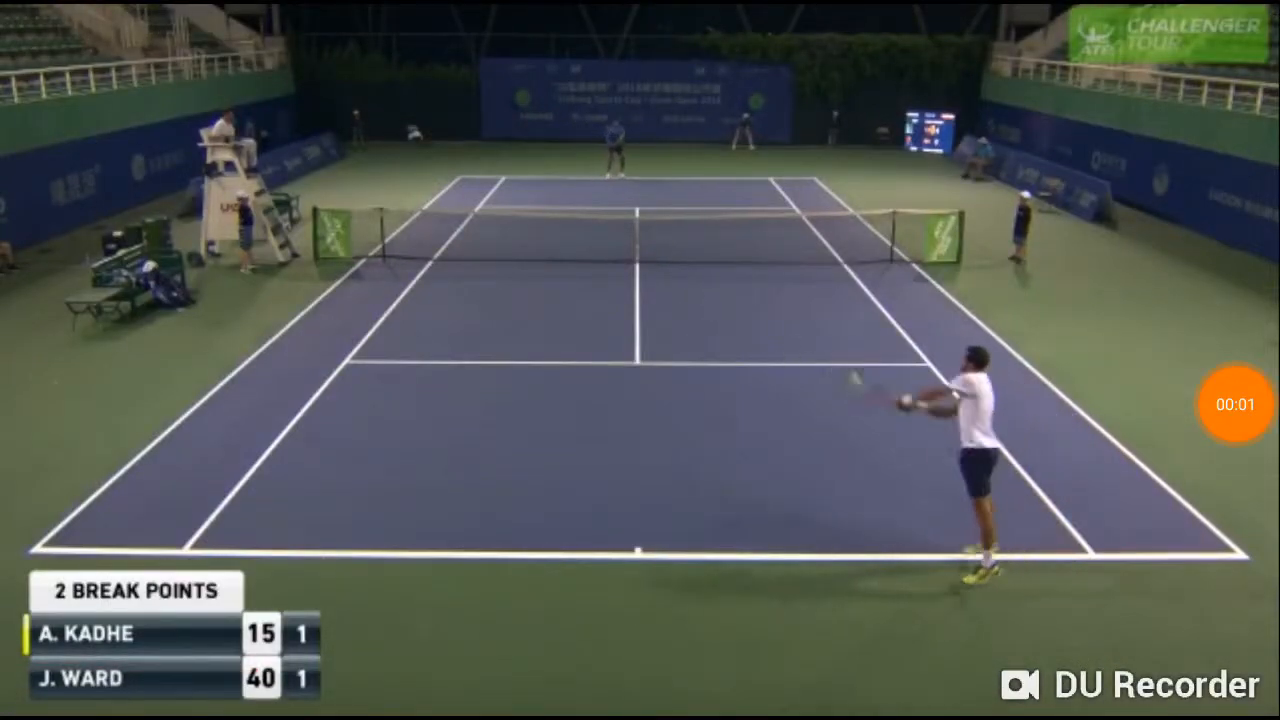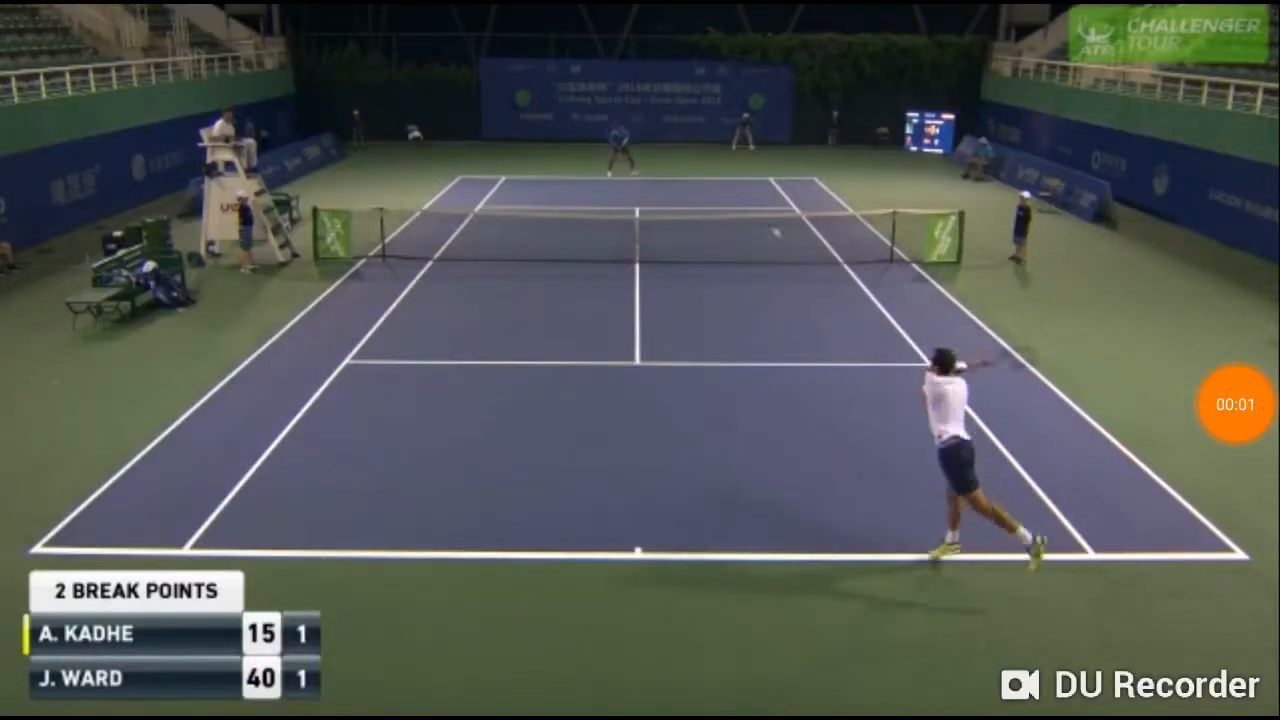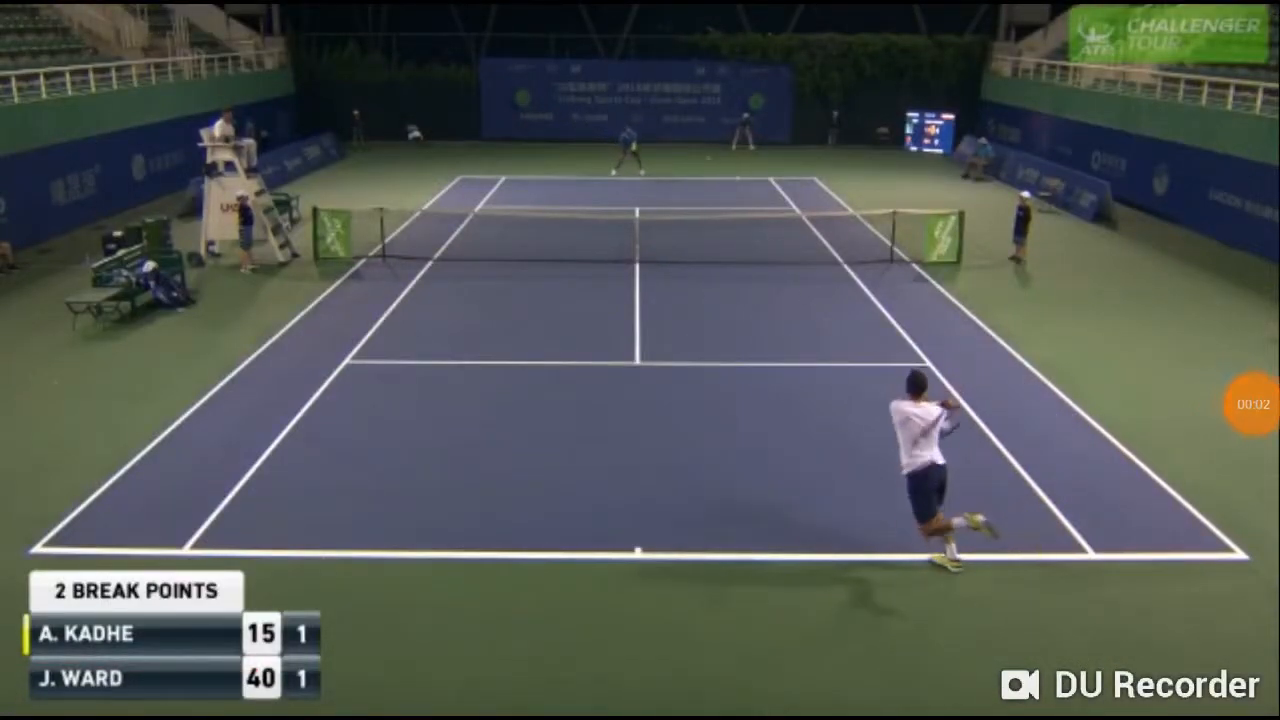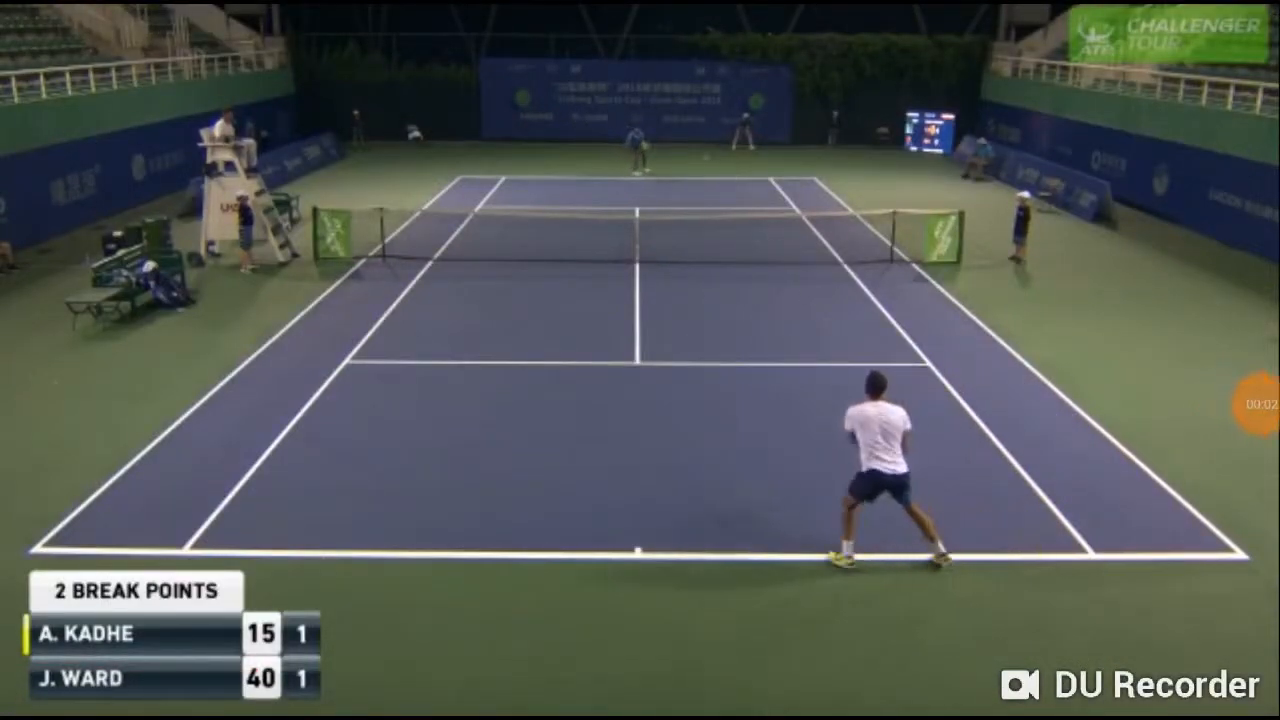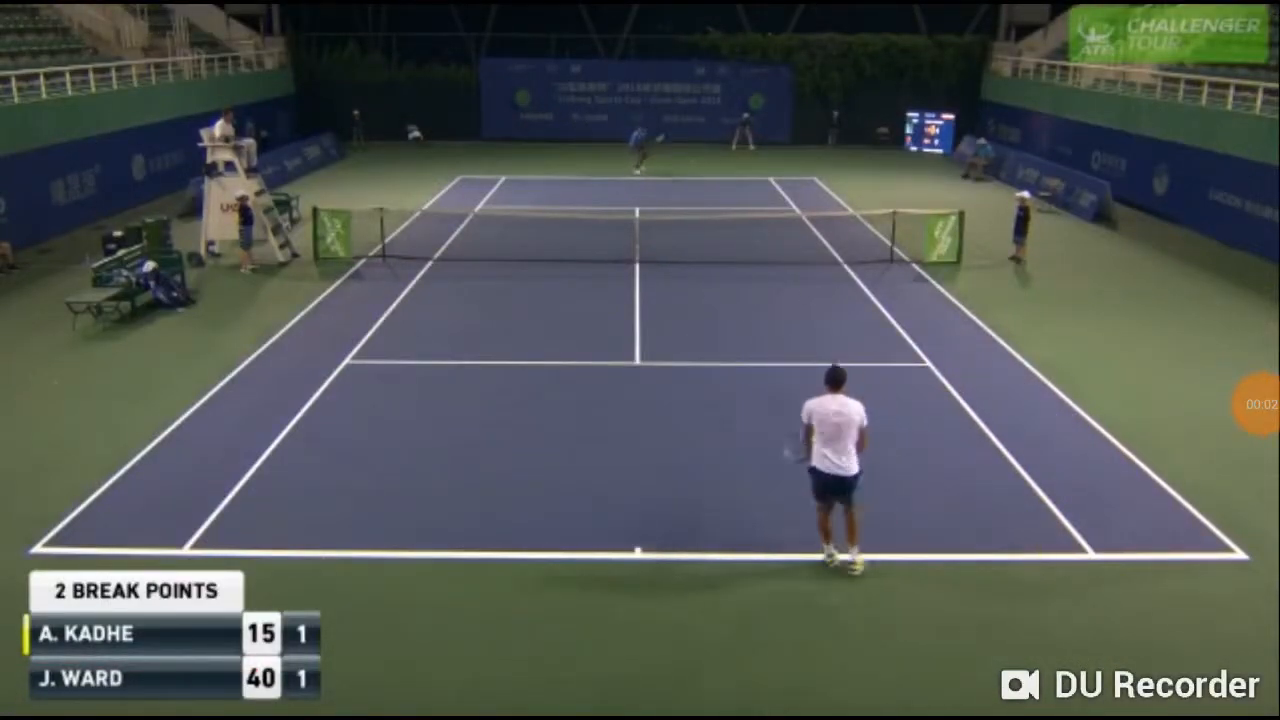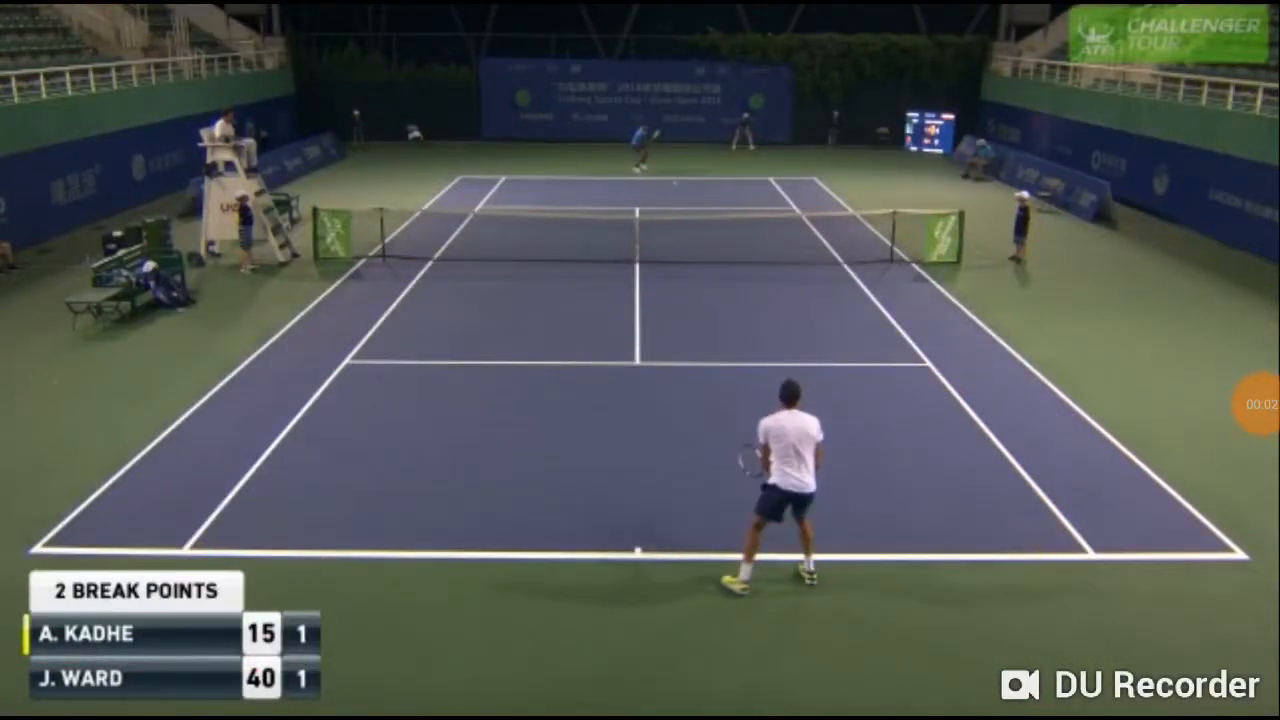
dt=0.2s
person 1, frame 1
left shoulder: (970, 380)
right shoulder: (979, 381)
left elbow: (941, 392)
right elbow: (953, 410)
left wrist: (909, 401)
right wrist: (921, 405)
left hip: (978, 450)
right hip: (985, 448)
left knee: (981, 505)
right knee: (983, 501)
left ankle: (989, 564)
right ankle: (987, 546)
person 1, frame 2
left shoulder: (931, 380)
right shoulder: (961, 384)
left wrist: (962, 366)
left hip: (949, 447)
right hip: (962, 445)
left knee: (979, 503)
right knee: (954, 494)
left ankle: (1029, 542)
right ankle: (951, 542)
person 1, frame 3
left shoulder: (896, 408)
right shoulder: (937, 412)
left wrist: (941, 406)
left hip: (918, 472)
right hip: (938, 467)
left knee: (929, 527)
right knee: (933, 513)
left ankle: (971, 521)
right ankle: (952, 556)
person 1, frame 4
left shoulder: (854, 413)
right shoulder: (899, 413)
right elbow: (905, 448)
left hip: (872, 472)
right hip: (899, 471)
left knee: (848, 506)
right knee: (911, 509)
left ankle: (846, 555)
right ankle: (940, 552)
person 1, frame 5
left shoulder: (811, 406)
right shoulder: (857, 407)
left elbow: (807, 439)
right elbow: (862, 444)
left wrist: (810, 454)
left hip: (822, 469)
right hip: (849, 470)
left knee: (824, 510)
right knee: (849, 511)
left ankle: (829, 553)
right ankle: (854, 559)
person 1, frame 6
left shoulder: (767, 423)
right shoulder: (813, 422)
left elbow: (765, 460)
right elbow: (817, 461)
left hip: (779, 486)
right hip: (807, 487)
left knee: (755, 527)
right knee: (802, 521)
left ankle: (742, 579)
right ankle: (810, 568)
